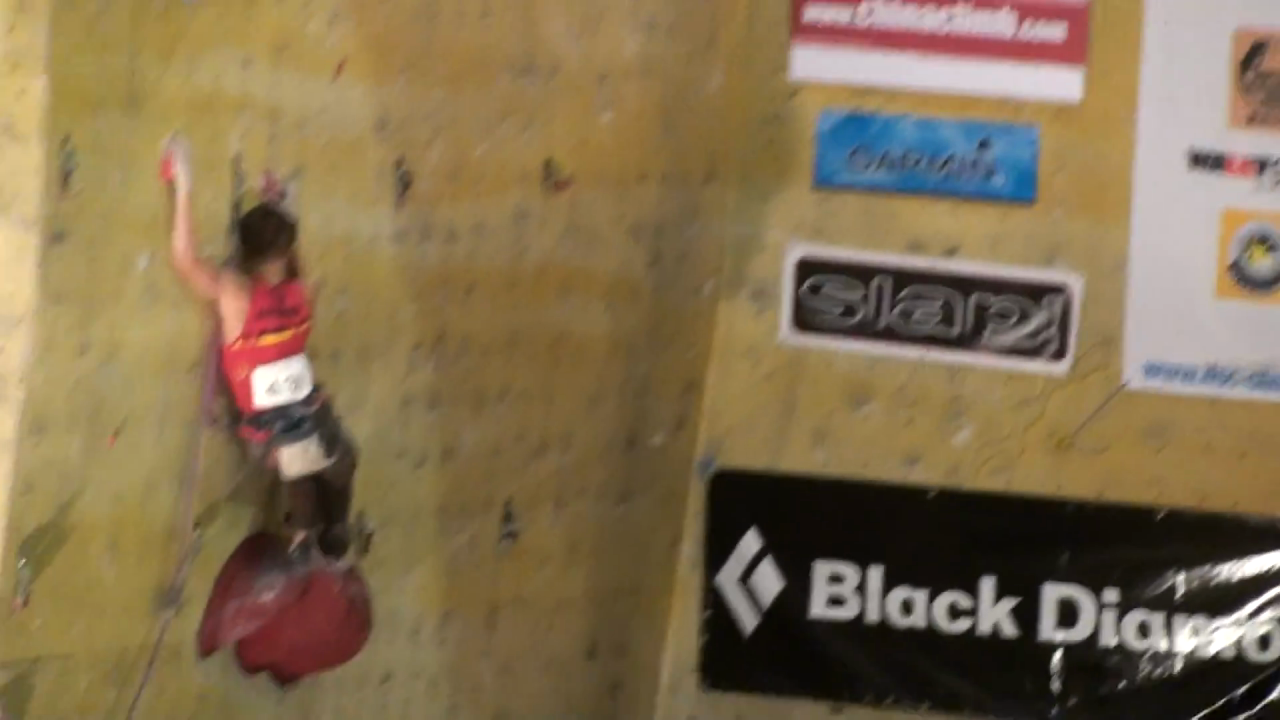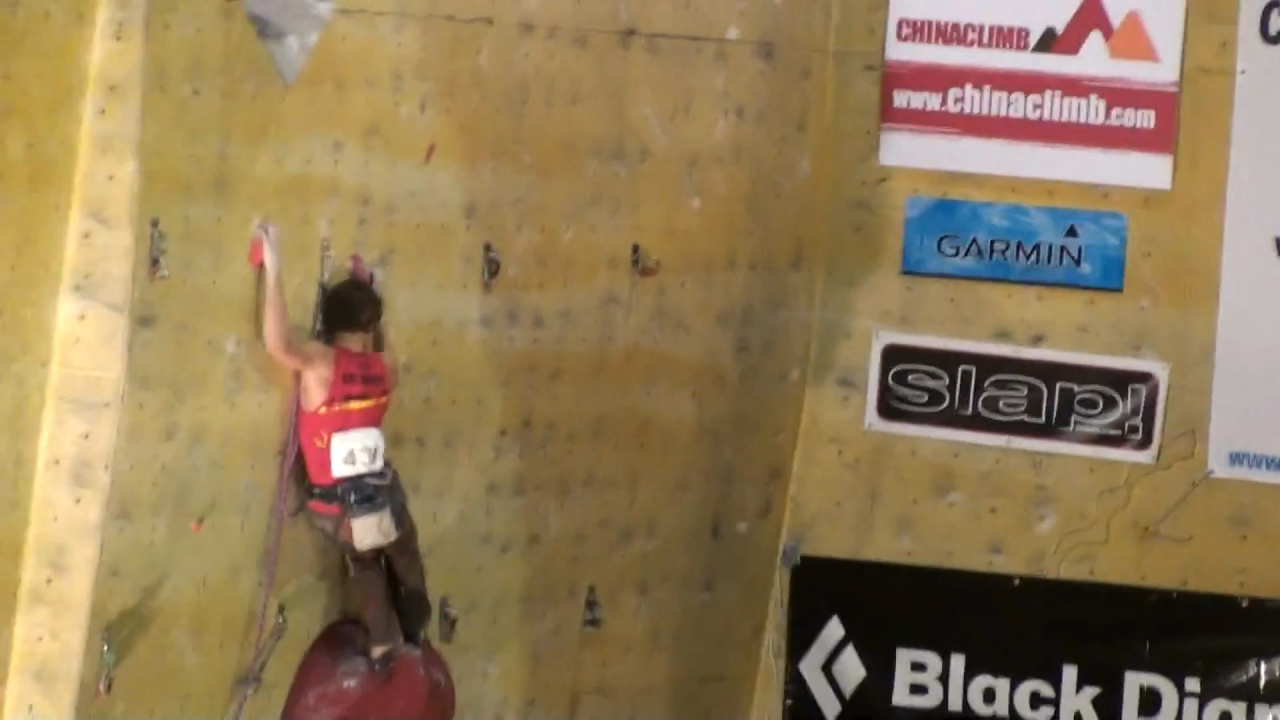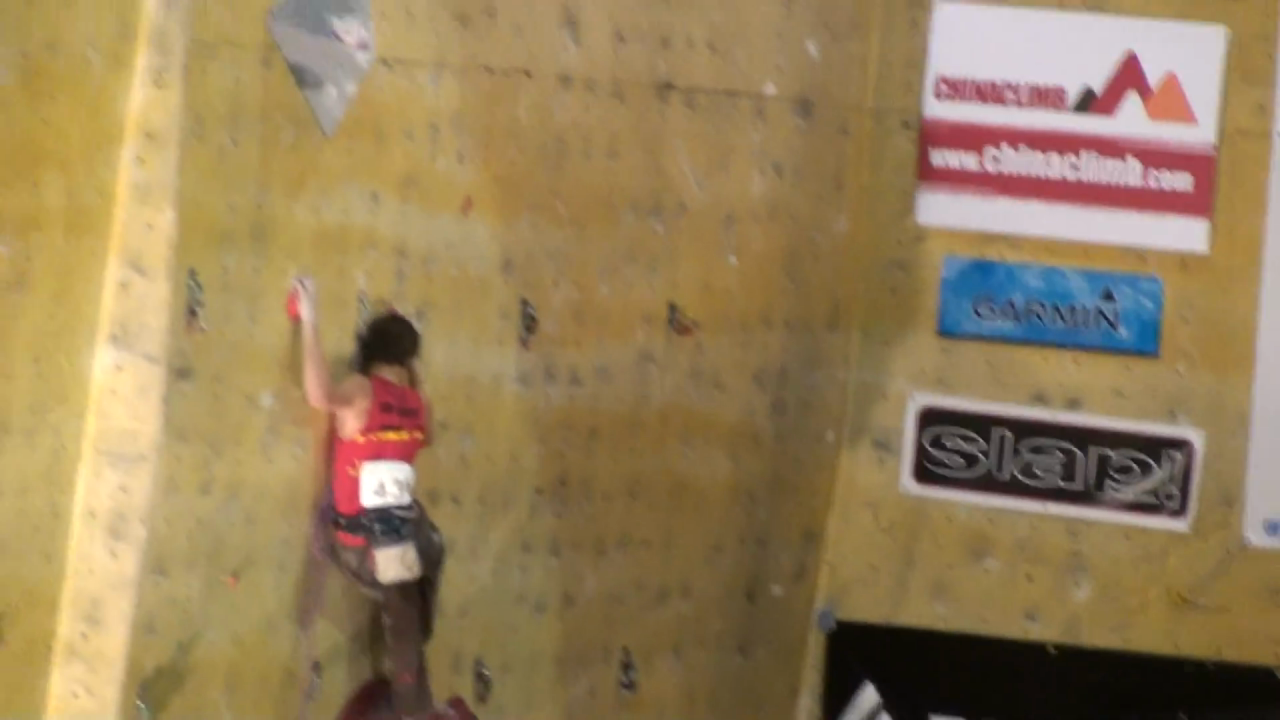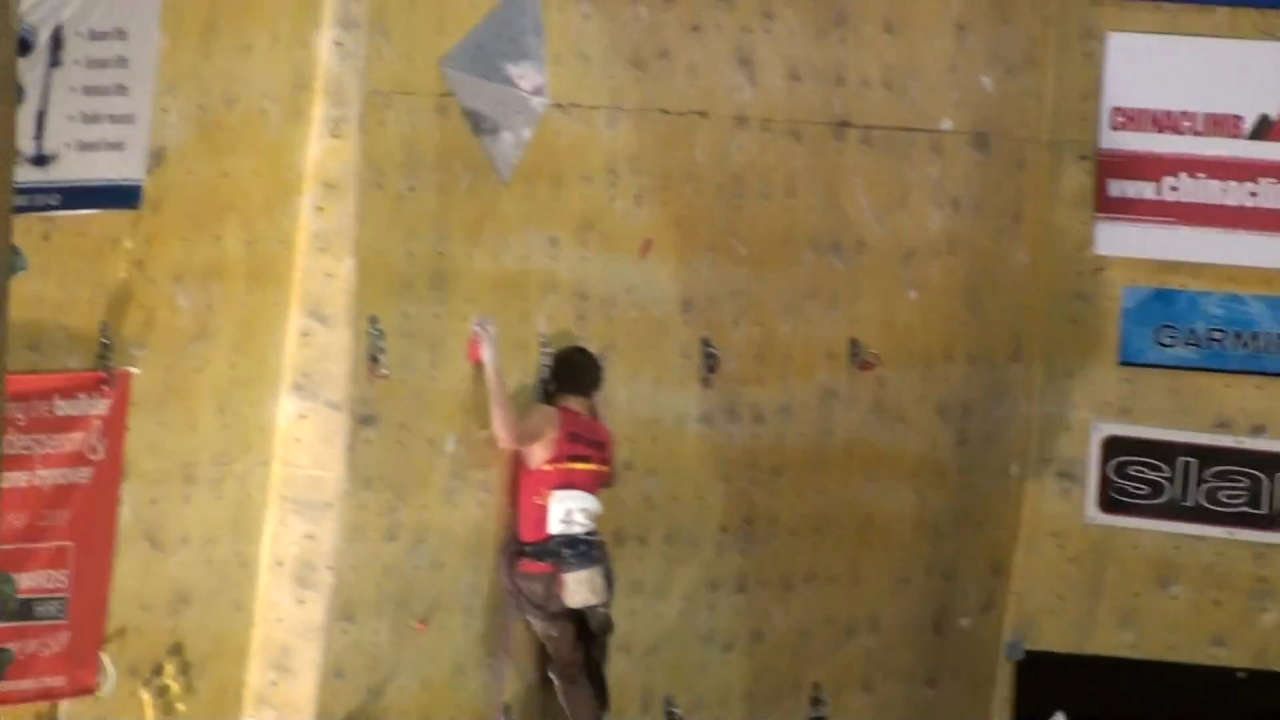
dt=0.4s
person 1, frame 1
left shoulder: (236, 295)
right shoulder: (302, 294)
left elbow: (185, 259)
right elbow: (292, 267)
left wrist: (183, 186)
right wrist: (276, 207)
left hip: (269, 437)
right hip: (314, 423)
left knee: (300, 468)
right knee: (341, 462)
left ankle: (304, 527)
right ankle: (333, 537)
person 1, frame 2
left shoulder: (322, 363)
right shoulder: (384, 367)
left elbow: (277, 342)
left wrist: (272, 268)
right wrist: (366, 292)
left hip: (335, 509)
right hip: (382, 498)
left knee: (362, 559)
right knee: (403, 559)
left ankle: (384, 640)
right ankle: (413, 631)
person 1, frame 3
left shoulder: (360, 392)
right shoulder: (419, 404)
left elbow: (319, 394)
left wrist: (309, 321)
right wrist: (409, 367)
left hip: (358, 543)
right hip: (408, 533)
left knee: (400, 609)
person 1, frame 4
left shoulder: (546, 419)
right shoulder: (601, 436)
left elbow: (508, 436)
left wrist: (490, 362)
left hip: (541, 570)
right hip: (589, 565)
left knee: (567, 662)
right knee: (590, 651)
